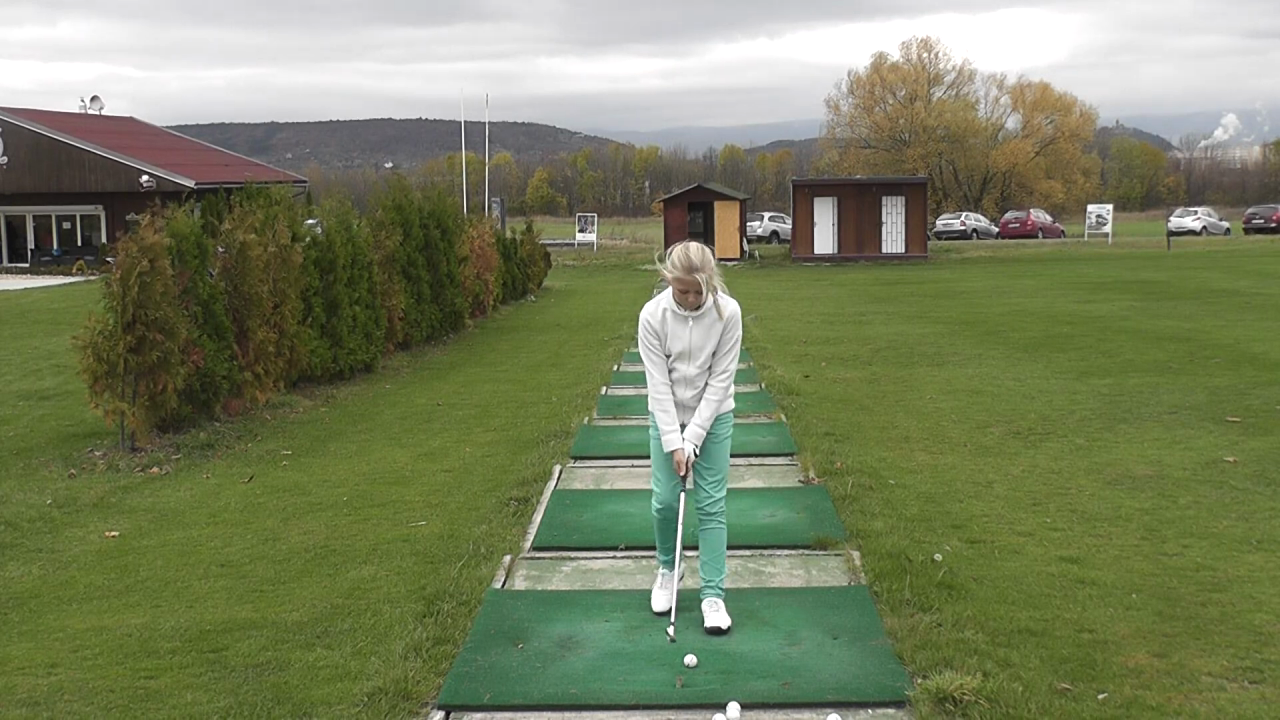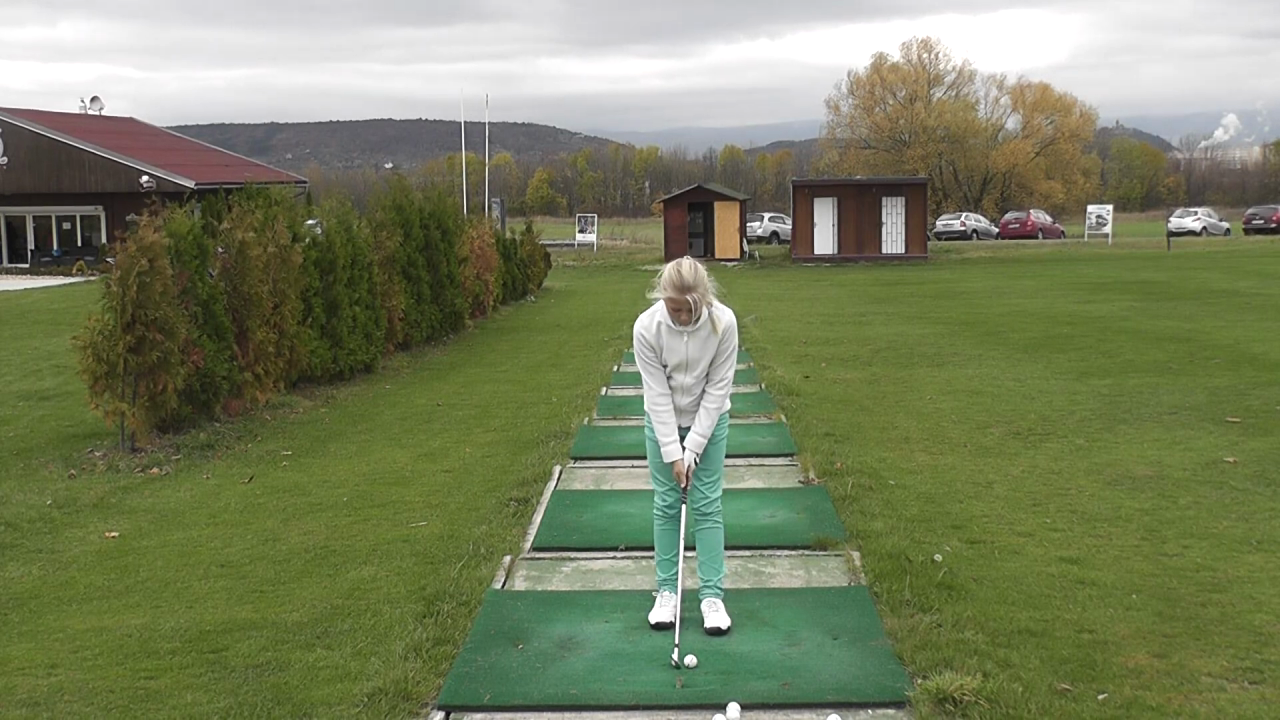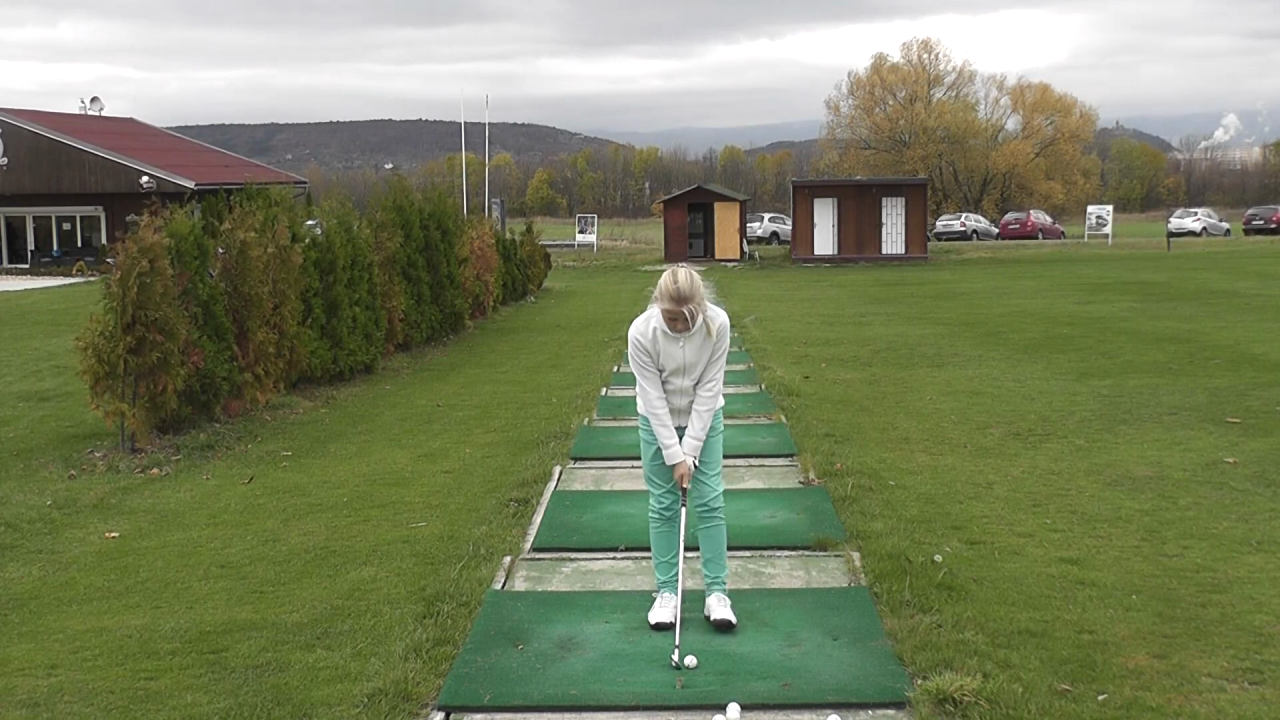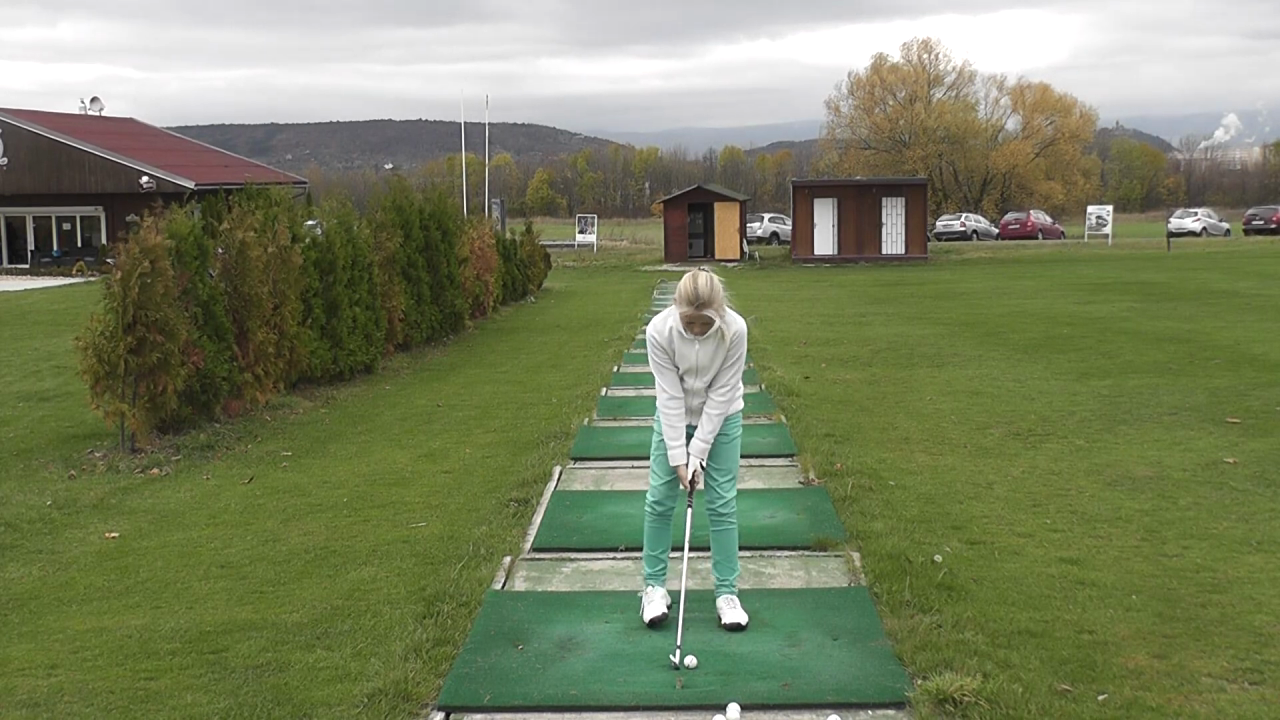
dt=0.4s
person 1, frame 1
left shoulder: (728, 312)
right shoulder: (652, 315)
left elbow: (720, 379)
right elbow: (658, 383)
left wrist: (693, 437)
right wrist: (674, 442)
left hip: (714, 418)
right hip: (666, 418)
left knee: (711, 504)
right knee: (665, 501)
left ankle: (713, 594)
right ankle: (667, 568)
person 1, frame 2
left shoulder: (724, 321)
right shoulder: (646, 327)
left elbow: (718, 388)
right elbow: (657, 392)
left wrist: (693, 447)
right wrist: (673, 453)
left hip: (709, 419)
right hip: (662, 420)
left knee: (707, 504)
right knee: (666, 503)
left ankle: (712, 594)
right ankle: (666, 591)
person 1, frame 3
left shoulder: (718, 324)
right shoulder: (641, 331)
left elbow: (709, 388)
right elbow: (653, 396)
left wrist: (691, 449)
right wrist: (674, 454)
left hip: (704, 418)
right hip: (658, 421)
left knee: (710, 502)
right knee: (662, 505)
left ankle: (716, 592)
right ankle: (666, 591)
person 1, frame 4
left shoulder: (735, 329)
right shoulder: (659, 329)
left elbow: (722, 393)
right elbow: (670, 394)
left wrist: (698, 453)
right wrist: (678, 456)
left hip: (721, 419)
right hip: (673, 418)
left knee: (722, 504)
right knee: (659, 499)
left ankle: (726, 592)
right ankle: (654, 585)
